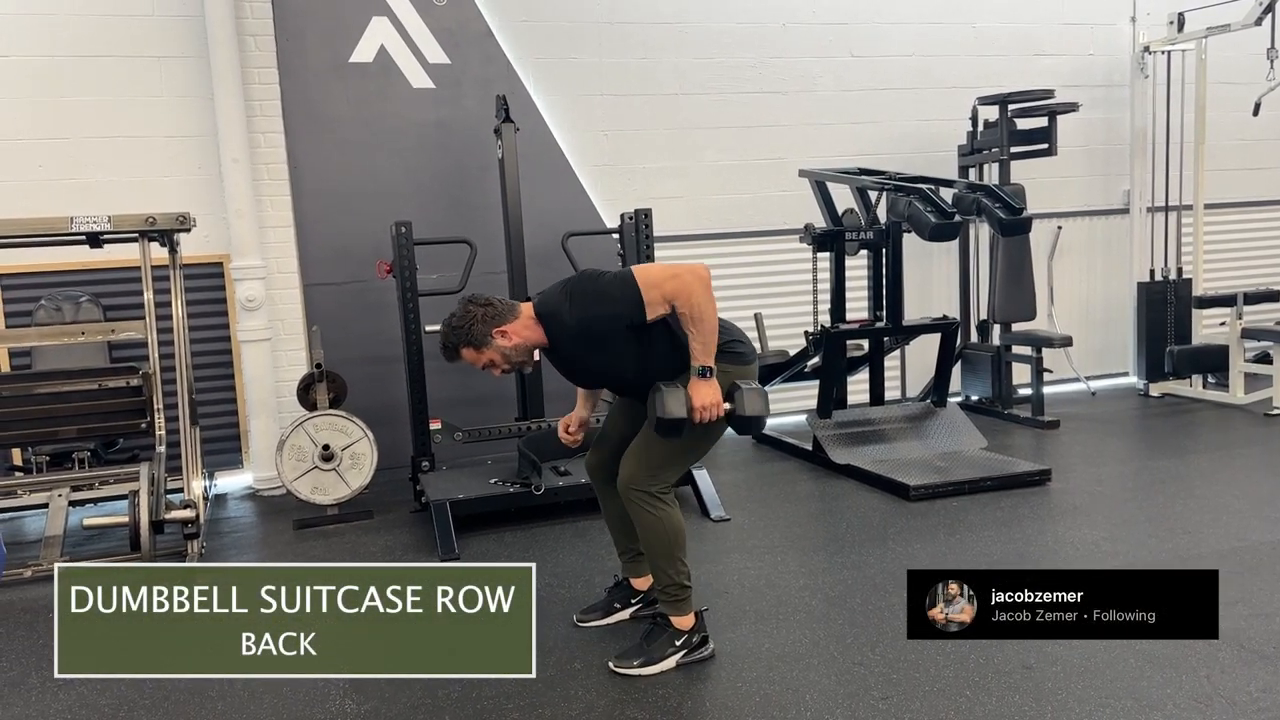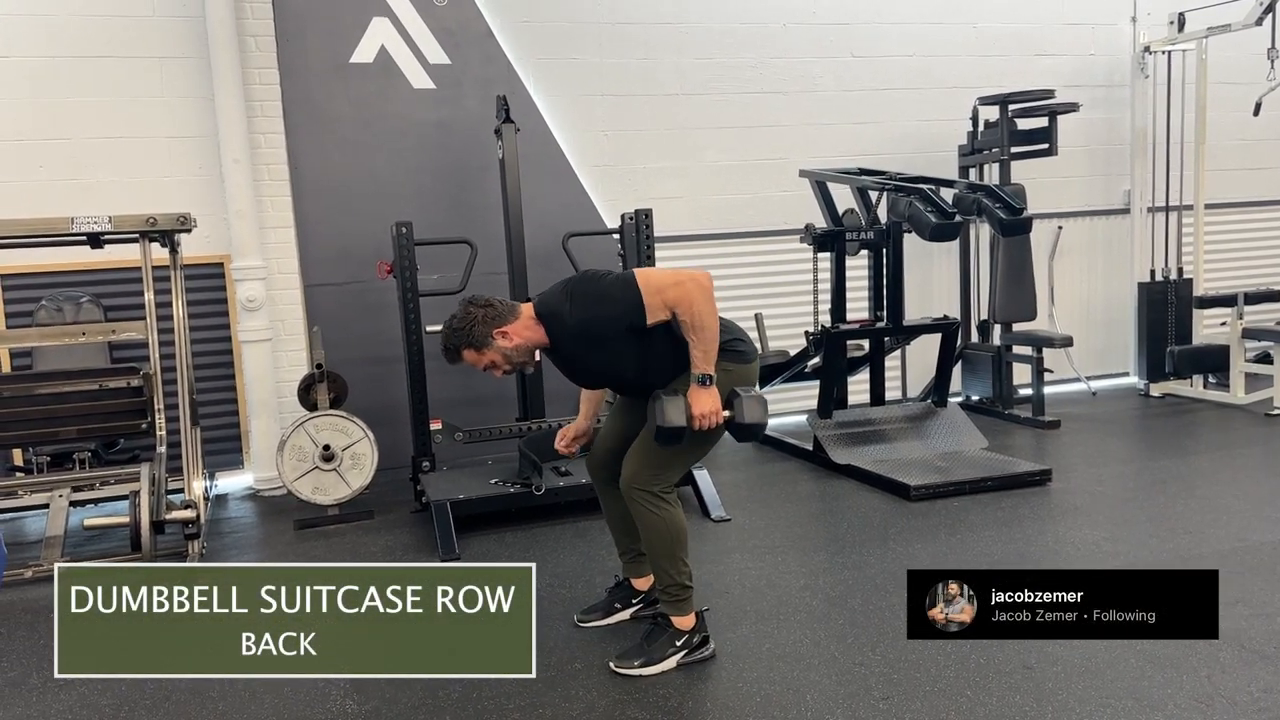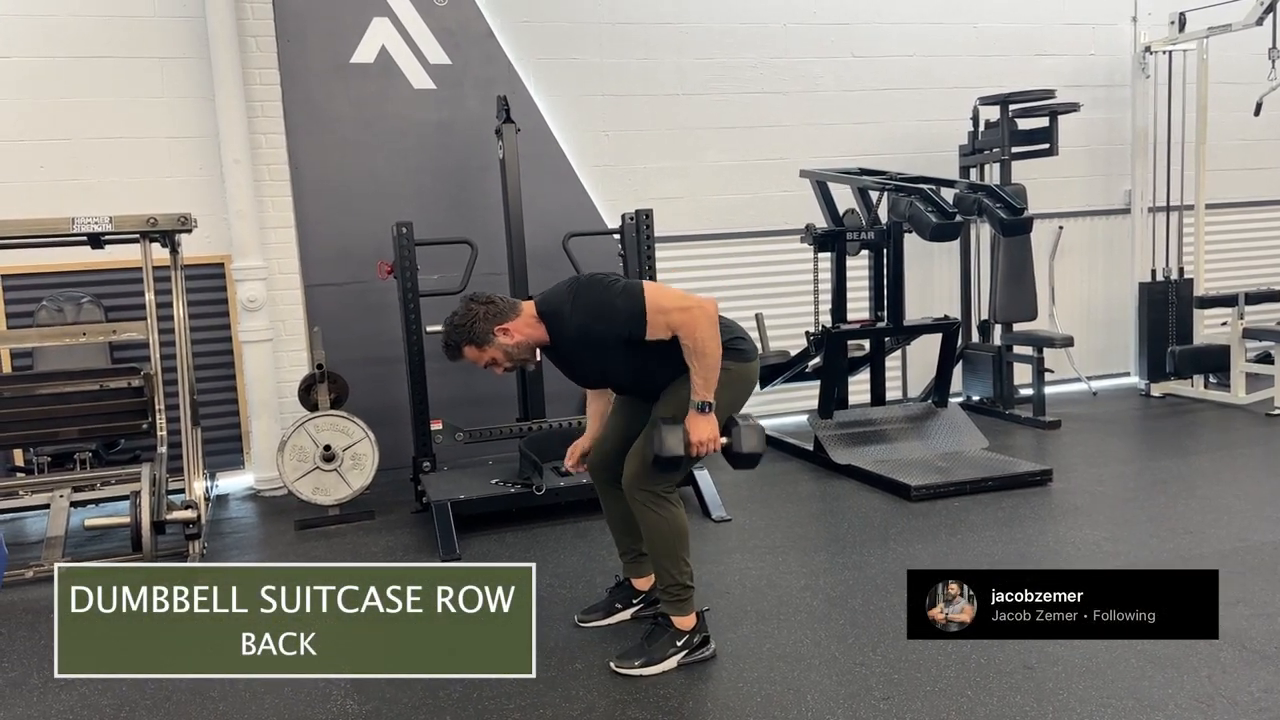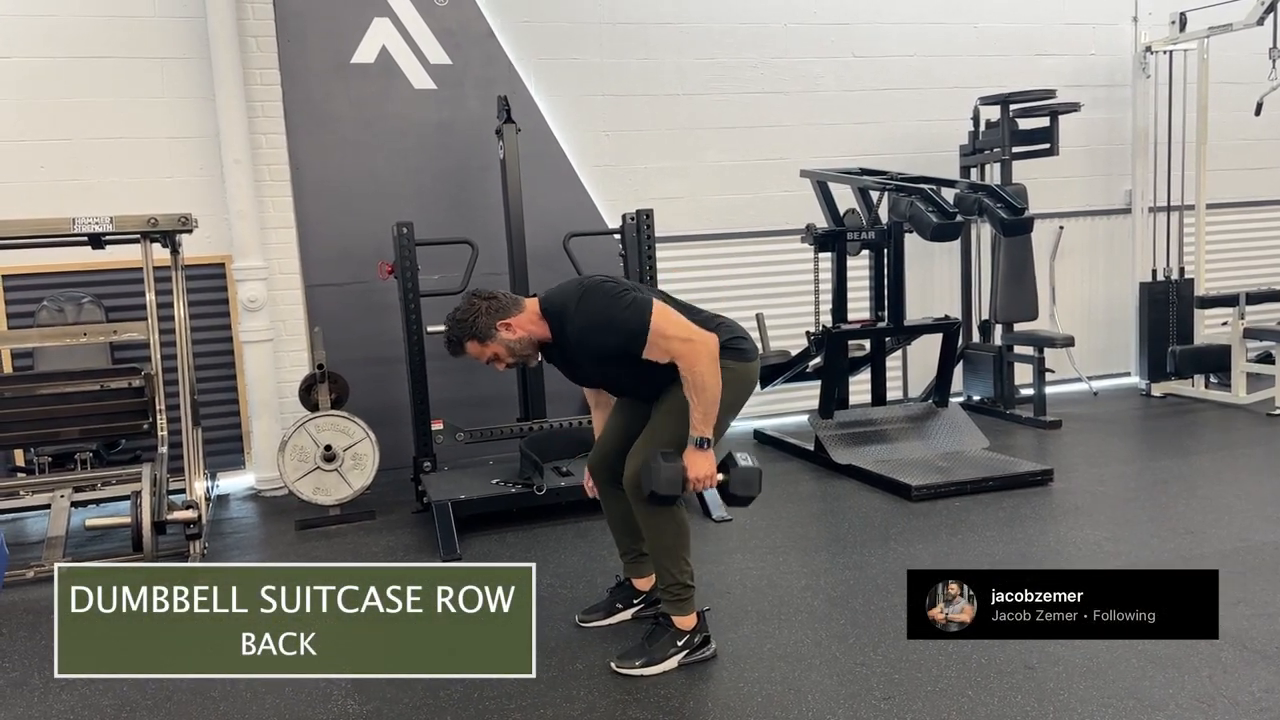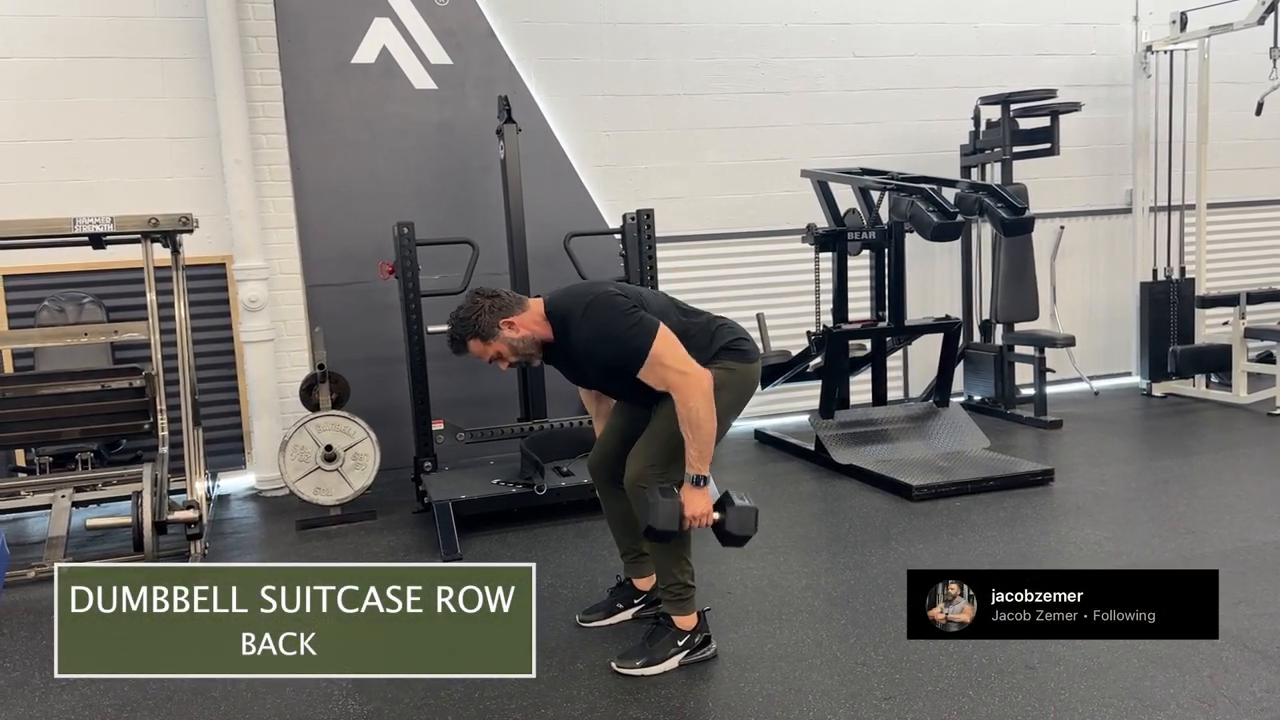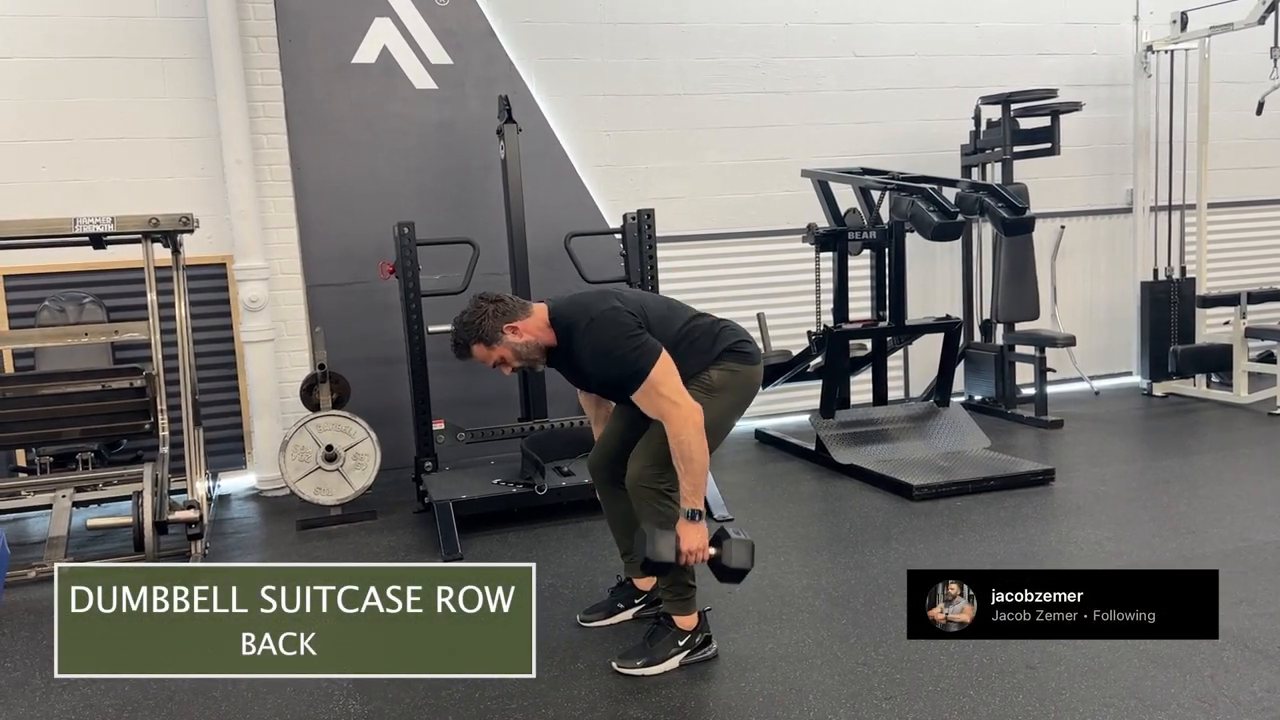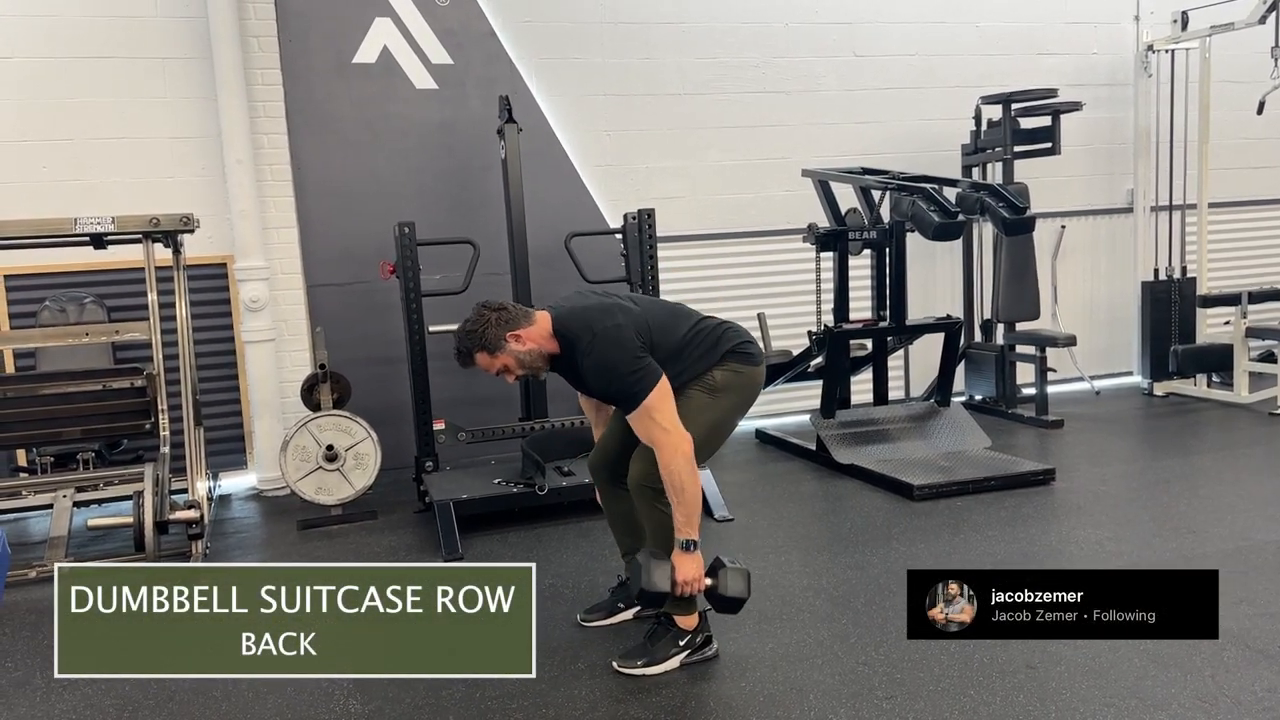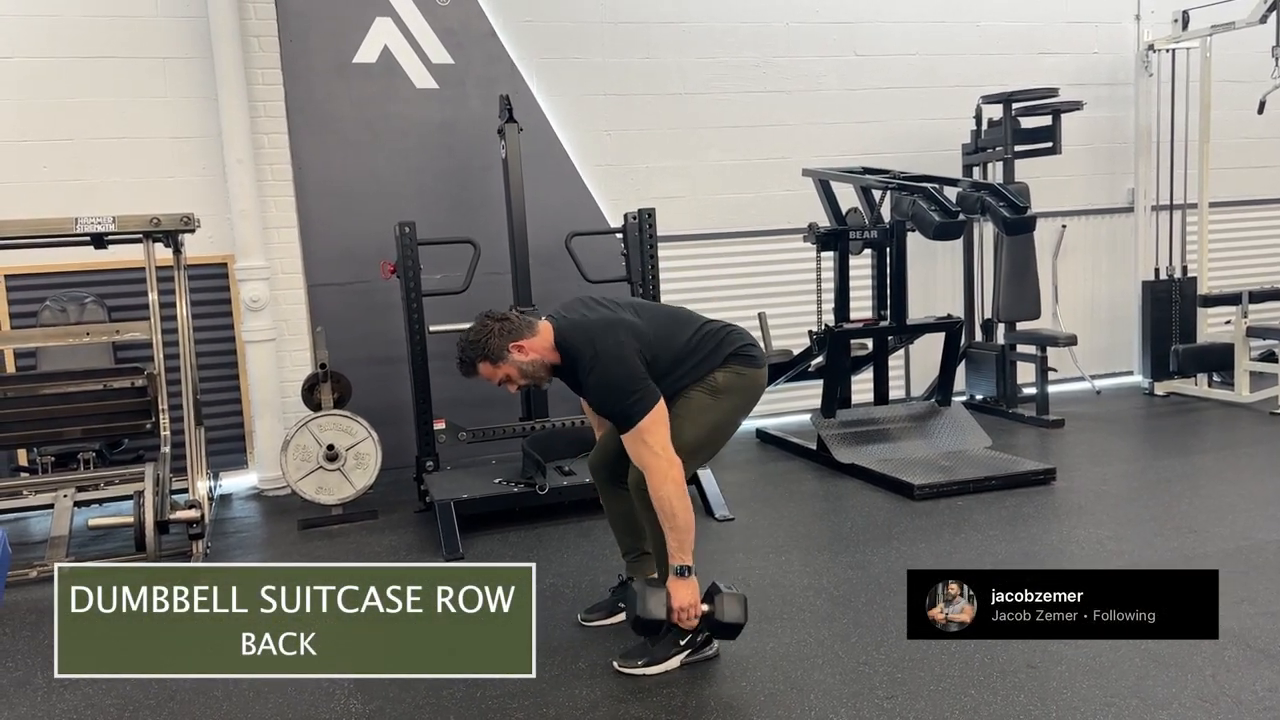
dt=0.1s
person 1, frame 1
left shoulder: (582, 305)
right shoulder: (551, 333)
left elbow: (693, 279)
left wrist: (702, 373)
right wrist: (581, 412)
left hip: (720, 362)
left knee: (641, 480)
right knee: (603, 466)
left ankle: (684, 627)
right ankle: (640, 586)
person 1, frame 2
left shoulder: (583, 304)
right shoulder: (552, 334)
left elbow: (696, 285)
left wrist: (703, 382)
right wrist: (583, 422)
left hip: (720, 361)
left knee: (643, 478)
right knee: (604, 465)
left ankle: (685, 628)
right ankle: (641, 588)
person 1, frame 3
left shoulder: (586, 307)
right shoulder: (553, 335)
left elbow: (699, 311)
left wrist: (702, 407)
right wrist: (590, 438)
left hip: (723, 362)
left knee: (645, 479)
right knee: (606, 466)
left ankle: (685, 628)
right ankle: (641, 588)
person 1, frame 4
left shoulder: (590, 310)
right shoulder: (553, 334)
left elbow: (701, 345)
right elbow: (600, 382)
left wrist: (700, 445)
right wrist: (601, 445)
left hip: (724, 362)
left knee: (646, 477)
right knee: (606, 466)
left ankle: (686, 628)
right ankle: (643, 587)
person 1, frame 5
left shoulder: (595, 319)
right shoulder: (554, 337)
left elbow: (691, 380)
right elbow: (598, 387)
left wrist: (697, 482)
right wrist: (607, 444)
left hip: (725, 365)
left knee: (646, 479)
right knee: (605, 467)
left ankle: (686, 627)
right ankle: (643, 586)
person 1, frame 6
left shoulder: (598, 332)
right shoulder: (556, 328)
left elbow: (683, 415)
right elbow: (595, 387)
left wrist: (692, 516)
right wrist: (606, 444)
left hip: (728, 366)
left knee: (648, 477)
right knee: (605, 466)
left ankle: (688, 628)
right ankle: (644, 586)
person 1, frame 7
left shoulder: (602, 346)
right shoulder: (558, 332)
left elbow: (672, 442)
right elbow: (595, 391)
left wrist: (687, 546)
right wrist: (606, 443)
left hip: (730, 367)
left knee: (649, 477)
right knee: (605, 466)
left ankle: (688, 628)
person 1, frame 8
left shoulder: (603, 361)
right shoulder: (557, 331)
left elbow: (663, 471)
left wrist: (682, 573)
left hip: (733, 369)
right hip: (684, 371)
left knee: (647, 476)
right knee: (606, 466)
left ankle: (690, 631)
right ankle: (644, 583)
